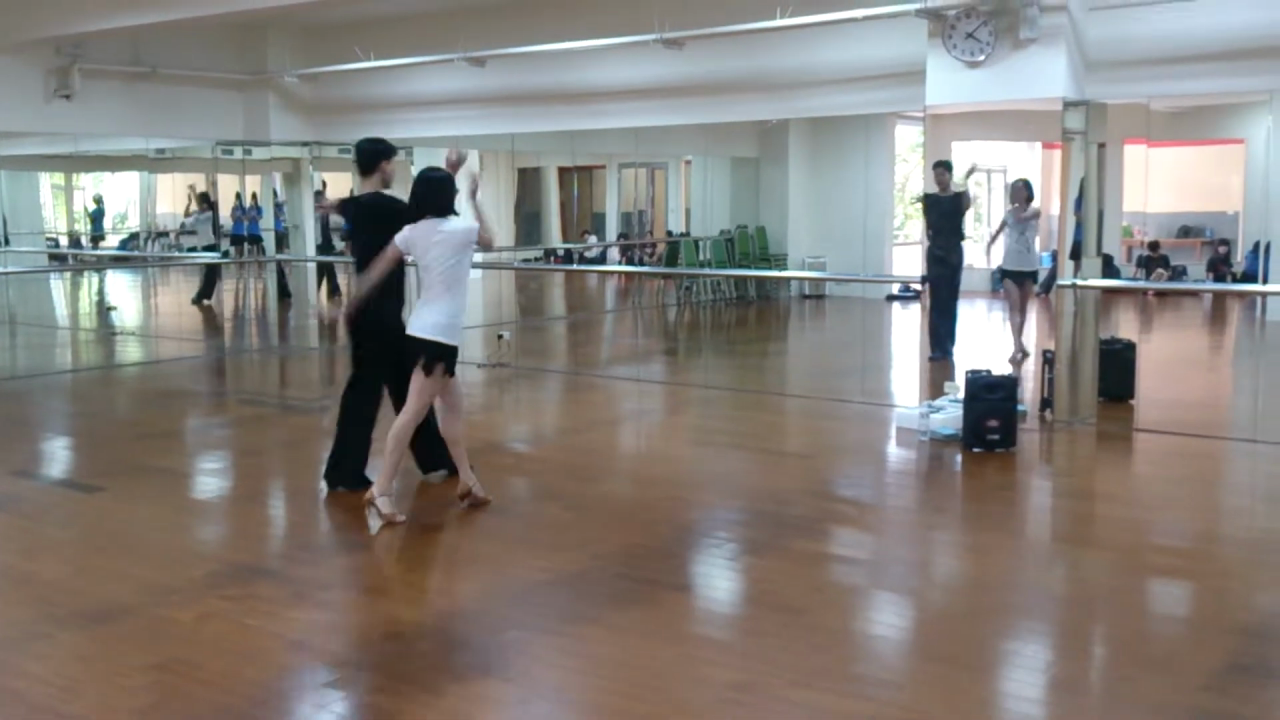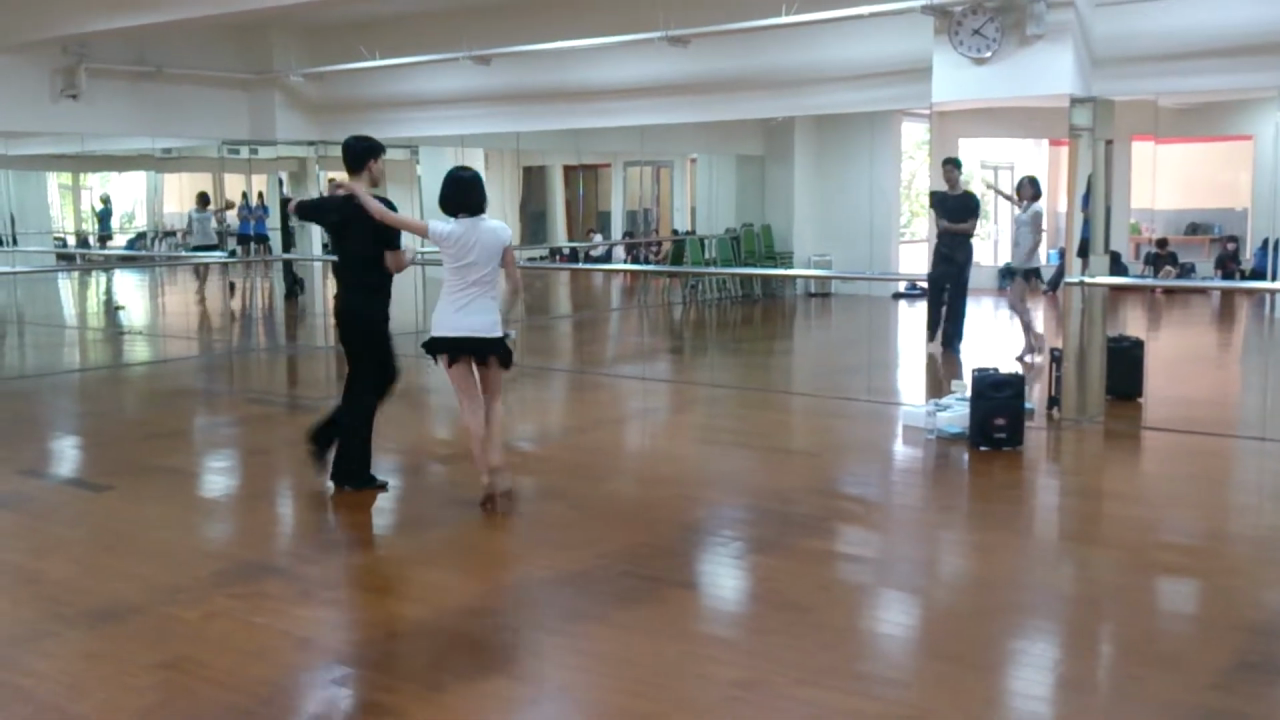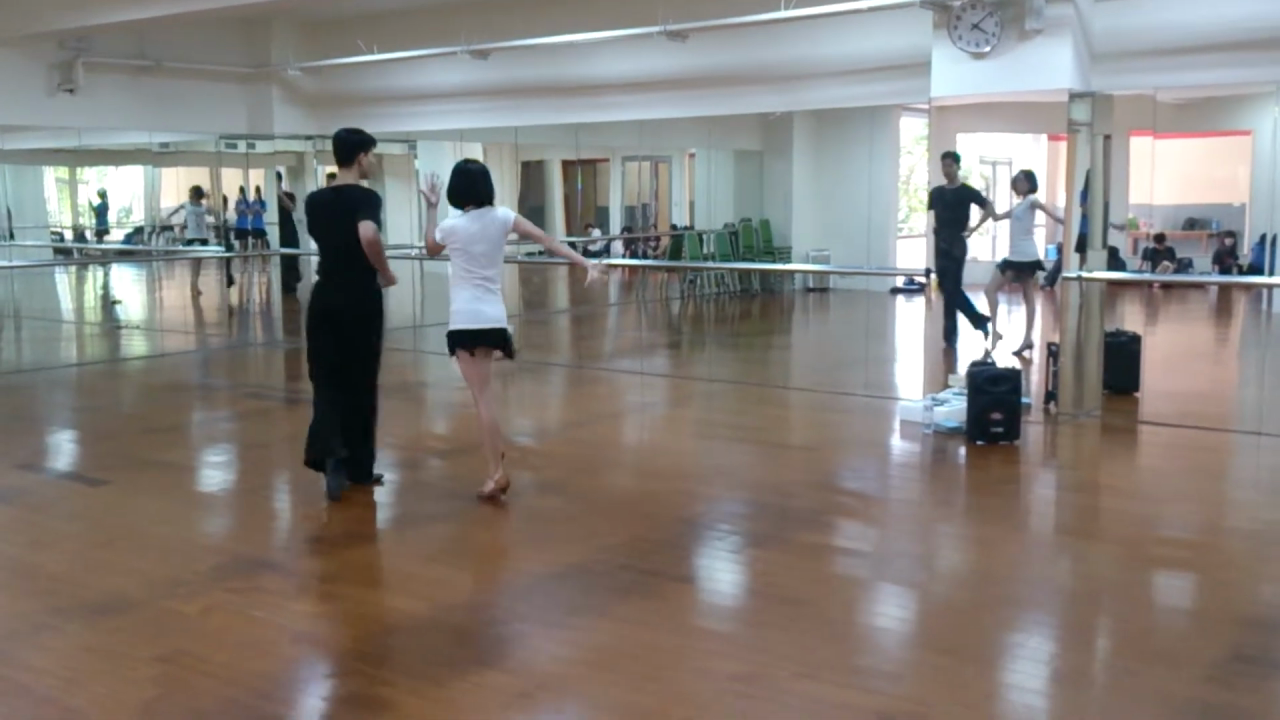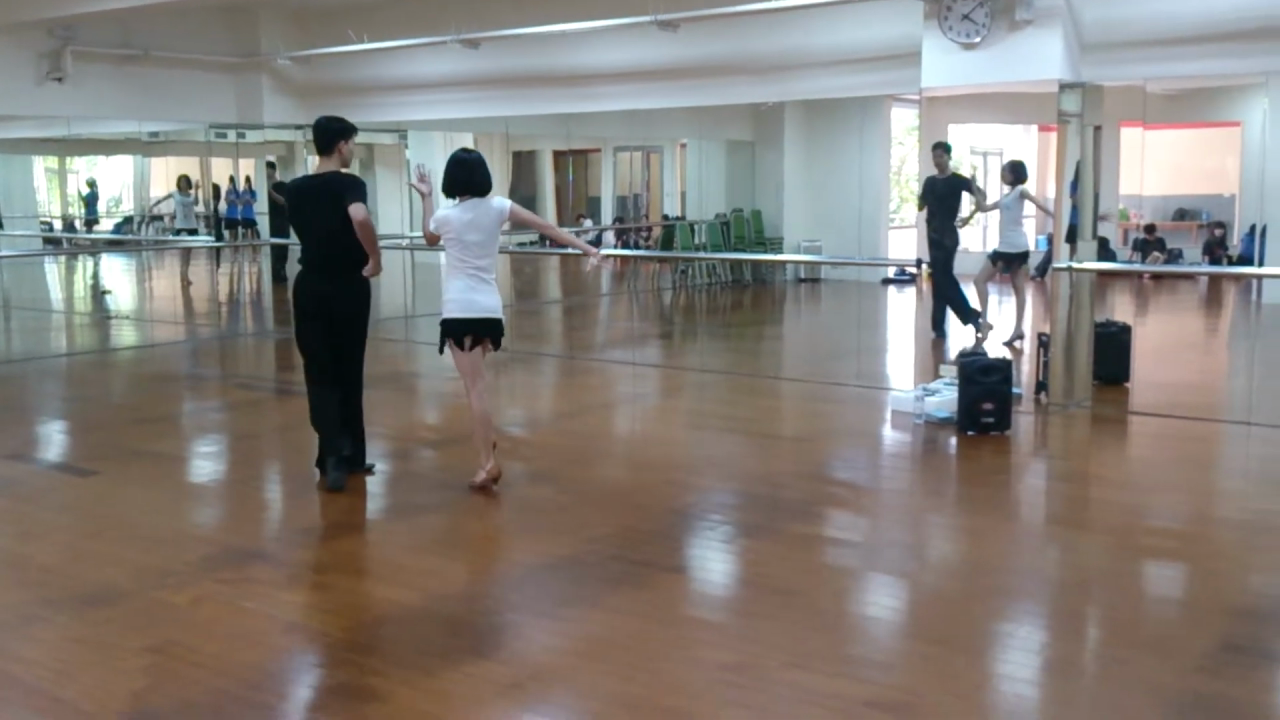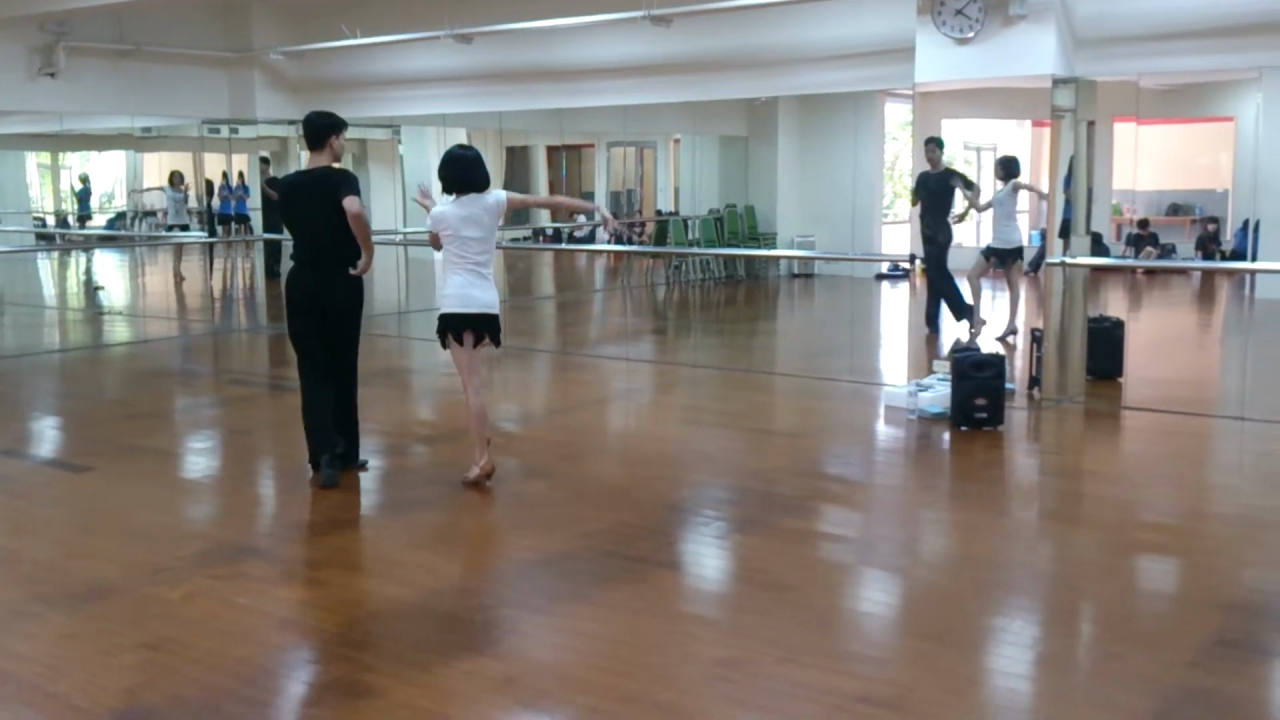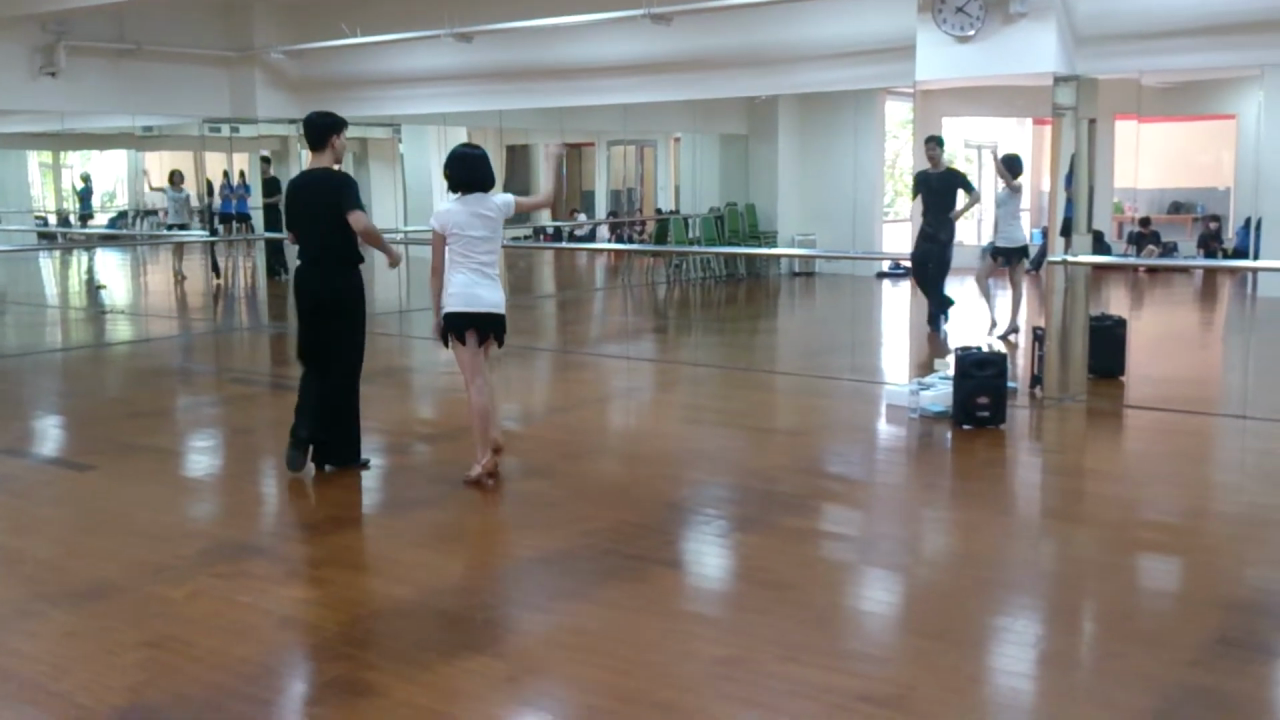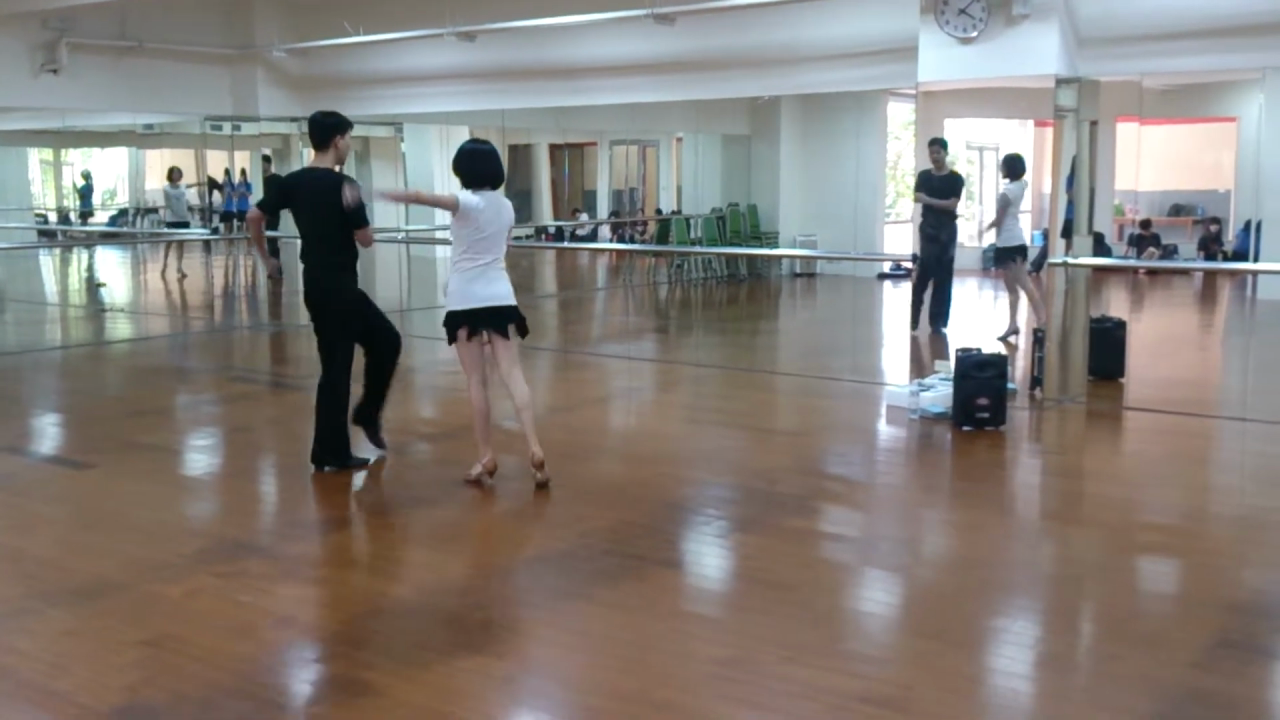
dt=0.3s
person 1, frame 1
left shoulder: (354, 206)
right shoulder: (388, 206)
left wrist: (337, 206)
left hip: (365, 308)
right hip: (381, 312)
left knee: (396, 382)
person 1, frame 2
left shoulder: (331, 204)
right shoulder: (379, 208)
left elbow: (295, 207)
right elbow: (395, 264)
right wrist: (407, 257)
left hip: (347, 305)
right hip: (369, 311)
left knee: (377, 377)
right knee: (365, 386)
left ankle: (324, 438)
right ankle: (352, 470)
person 1, frame 3
left shoulder: (314, 201)
right shoulder: (366, 198)
right elbow: (369, 236)
right wrist: (384, 273)
left hip: (324, 298)
right hip: (361, 299)
left knee: (328, 381)
right knee: (360, 384)
left ankle: (330, 455)
right ankle: (356, 467)
person 1, frame 4
left shoulder: (295, 189)
right shoulder: (350, 185)
right elbow: (360, 218)
right wrist: (375, 259)
left hip: (309, 288)
right hip: (347, 288)
left knee: (319, 373)
right knee: (347, 373)
left ankle: (334, 453)
right ankle: (347, 455)
person 1, frame 5
left shoulder: (287, 185)
right shoulder: (341, 179)
right elbow: (354, 211)
right wrist: (368, 253)
left hip: (301, 282)
right hip: (341, 283)
left knee: (313, 369)
right knee: (341, 368)
left ankle: (326, 452)
right ankle: (341, 452)
person 1, frame 6
left shoulder: (295, 186)
right shoulder: (340, 182)
right elbow: (360, 224)
right wrist: (389, 251)
left hip: (307, 281)
right hip: (341, 282)
left knee: (315, 363)
right knee: (344, 367)
left ankle: (303, 439)
right ankle: (341, 451)
person 1, frame 7
left shoulder: (293, 181)
right shoulder: (343, 185)
left elbow: (254, 217)
right elbow: (365, 239)
left wrist: (265, 255)
right wrist: (355, 205)
left hip: (321, 280)
right hip: (335, 283)
left knee: (384, 340)
right knee: (337, 365)
left ankle: (367, 417)
right ankle: (329, 452)
person 2, frame 1
left shoulder: (410, 233)
right shoulder: (460, 228)
left elbow: (375, 273)
right elbow: (487, 241)
left wrist: (348, 304)
right wrist: (474, 202)
left hip: (422, 328)
right hip: (438, 333)
left knee: (453, 406)
right knee: (413, 413)
left ankle: (467, 481)
right ankle: (381, 491)
person 2, frame 2
left shoulder: (443, 230)
right shoulder: (499, 231)
left elbow: (387, 217)
right elbow: (515, 285)
left wrist: (356, 188)
right wrist: (502, 314)
left hip: (448, 329)
right hip: (488, 328)
left knee: (469, 404)
right knee: (493, 399)
left ankle: (486, 478)
right ankle: (494, 469)
person 2, frame 3
left shoulder: (450, 227)
right shoulder: (502, 218)
left elbow: (430, 249)
right elbow: (549, 242)
left wrist: (432, 207)
right wrist: (587, 264)
left hip: (466, 319)
right hip: (494, 318)
left knee: (483, 397)
right knee: (484, 393)
left ankle: (497, 474)
right ankle: (495, 463)
person 2, frame 4
left shoulder: (445, 217)
right shoulder: (498, 207)
left elbow: (430, 239)
right elbow: (547, 228)
left wrist: (426, 197)
right wrist: (587, 248)
left hip: (459, 309)
right hip: (489, 307)
left knee: (475, 386)
right knee: (476, 383)
left ankle: (488, 464)
right ankle: (487, 445)
person 2, frame 5
left shoulder: (440, 214)
right shoulder: (493, 202)
right elbow: (549, 201)
right wrist: (595, 208)
left hip: (457, 304)
right hip: (486, 303)
left knee: (471, 383)
right knee: (473, 379)
left ankle: (482, 460)
right ankle: (480, 441)
person 2, frame 6
left shoulder: (445, 213)
right shoulder: (500, 204)
left elbow: (436, 269)
right elbow: (546, 199)
left wrist: (438, 312)
right wrist: (552, 161)
left hip: (461, 303)
right hip: (493, 302)
left knee: (475, 381)
right knee: (480, 377)
left ankle: (484, 459)
right ankle: (492, 437)
person 2, frame 7
left shoulder: (467, 203)
right shoulder: (506, 206)
left elbow: (414, 197)
left hip: (468, 302)
right hip: (502, 299)
left knee: (477, 381)
right knee: (513, 378)
left ankle: (486, 459)
right ankle: (535, 452)
person 3, frame 1
left shoulder: (959, 196)
right shoulder: (930, 199)
left elbow: (966, 206)
left wrist: (966, 181)
left hip: (954, 250)
right hip: (936, 250)
left knee: (950, 300)
right knee: (937, 300)
left ankle: (946, 345)
right ankle: (937, 347)
person 3, frame 2
left shoulder: (970, 198)
right shoulder: (938, 197)
left elbow: (971, 227)
left wrist: (949, 226)
left hip: (962, 249)
right hip: (942, 248)
left knee: (957, 296)
right knee: (935, 292)
left ankle: (951, 340)
right ankle: (932, 331)
person 3, frame 3
left shoulder: (967, 191)
right shoulder: (936, 192)
left elbow: (989, 210)
right elbow: (925, 211)
left hip: (956, 243)
right hip: (940, 243)
left knee: (950, 289)
right knee: (948, 287)
left ankle: (950, 334)
right ankle: (979, 321)
person 3, frame 4
left shoulder: (957, 180)
right shoulder: (929, 182)
left elbow: (981, 196)
right elbow: (920, 206)
left hip: (948, 234)
right hip: (933, 233)
left knee: (941, 279)
right knee: (945, 278)
left ankle: (939, 325)
right ankle: (971, 317)
person 3, frame 5
left shoulder: (950, 175)
right shoulder: (922, 177)
left elbow: (975, 189)
right elbow: (914, 202)
left wrist: (964, 212)
right wrist: (910, 190)
left hip: (941, 229)
right hip: (927, 229)
left knee: (935, 274)
right knee: (939, 273)
left ankle: (932, 320)
right ankle: (964, 312)
person 3, frame 6
left shoulder: (953, 175)
right shoulder: (921, 176)
left elbow: (975, 195)
right elbow: (910, 199)
left wrist: (961, 211)
left hip: (944, 228)
right hip: (927, 227)
left knee: (937, 274)
right knee: (918, 269)
left ankle: (935, 318)
right ankle: (943, 304)
person 3, frame 7
left shoulder: (955, 178)
right shoulder: (924, 176)
left elbow: (953, 204)
right elbow: (914, 196)
left wrist: (928, 200)
left hip: (947, 229)
right hip: (928, 226)
left knee: (943, 274)
right knee: (926, 265)
left ankle: (937, 319)
right ankle: (915, 312)
person 4, frame 1
left shoulder: (1034, 211)
right shoulder: (1010, 212)
left elbow: (1020, 219)
right elbow: (1001, 228)
right wrist: (990, 243)
left hip: (1028, 265)
right hip: (1010, 264)
left knee: (1023, 306)
right knee: (1013, 306)
left ankle: (1019, 342)
right ankle: (1016, 346)
person 4, frame 2
left shoulder: (1036, 210)
right shoulder: (1023, 207)
left elbow: (1038, 239)
right elbow: (1012, 198)
left wrist: (1024, 261)
right wrist: (996, 189)
left hip: (1028, 264)
right hip: (1017, 263)
left knee: (1015, 302)
right knee: (1018, 302)
left ankle: (1033, 336)
right ankle: (1030, 341)
person 4, frame 3
left shoulder: (1032, 201)
right shoulder: (1018, 206)
left elbow: (1051, 214)
right elbow: (997, 217)
left hip: (1023, 256)
right hip: (1019, 256)
left knee: (991, 289)
right knee: (1028, 298)
left ankle: (995, 331)
right ankle: (1028, 339)
person 4, frame 4
left shoulder: (1020, 191)
right shoulder: (1006, 197)
left elbow: (1038, 203)
right elbow: (984, 208)
left wrist: (1055, 217)
left hip: (1014, 247)
right hip: (1007, 247)
left knee: (980, 280)
right knee: (1019, 288)
left ankle: (984, 320)
right ankle: (1018, 329)
person 4, frame 5
left shoulder: (1013, 185)
right shoulder: (999, 193)
left elbow: (1026, 185)
right elbow: (980, 207)
left wrist: (1040, 192)
left hip: (1008, 243)
right hip: (1000, 242)
left knee: (974, 275)
right knee: (1012, 284)
left ankle: (977, 317)
right ankle: (1011, 325)
person 4, frame 6
left shoulder: (1015, 187)
right shoulder: (1003, 191)
left elbow: (1010, 181)
left wrist: (996, 160)
right wrist: (993, 238)
left hip: (1011, 242)
right hip: (1004, 241)
left knee: (982, 276)
right knee: (1016, 283)
left ankle: (992, 316)
right ankle: (1013, 323)
person 4, frame 7
left shoulder: (1007, 191)
right shoulder: (1021, 185)
left elbow: (999, 219)
left wrist: (984, 230)
left hip: (1009, 243)
right hip: (1014, 241)
left knee: (1023, 283)
right knee: (1011, 285)
left ankle: (1041, 320)
right ankle: (1012, 324)
